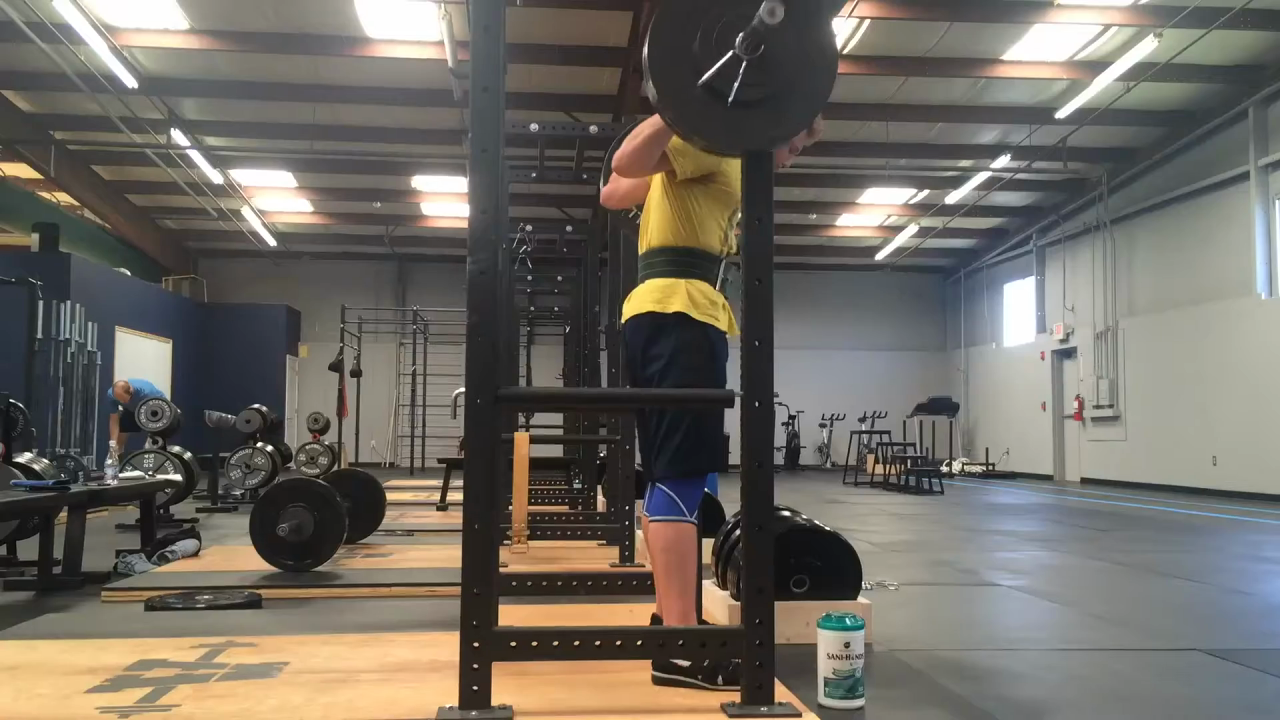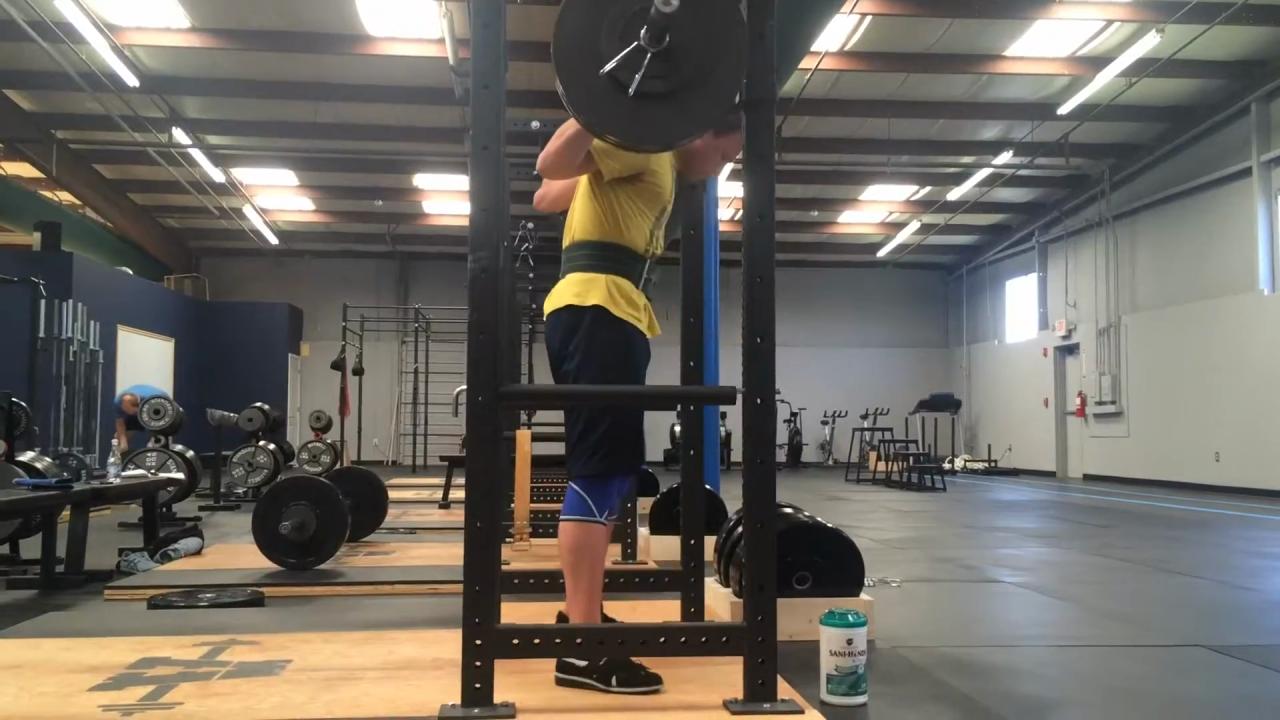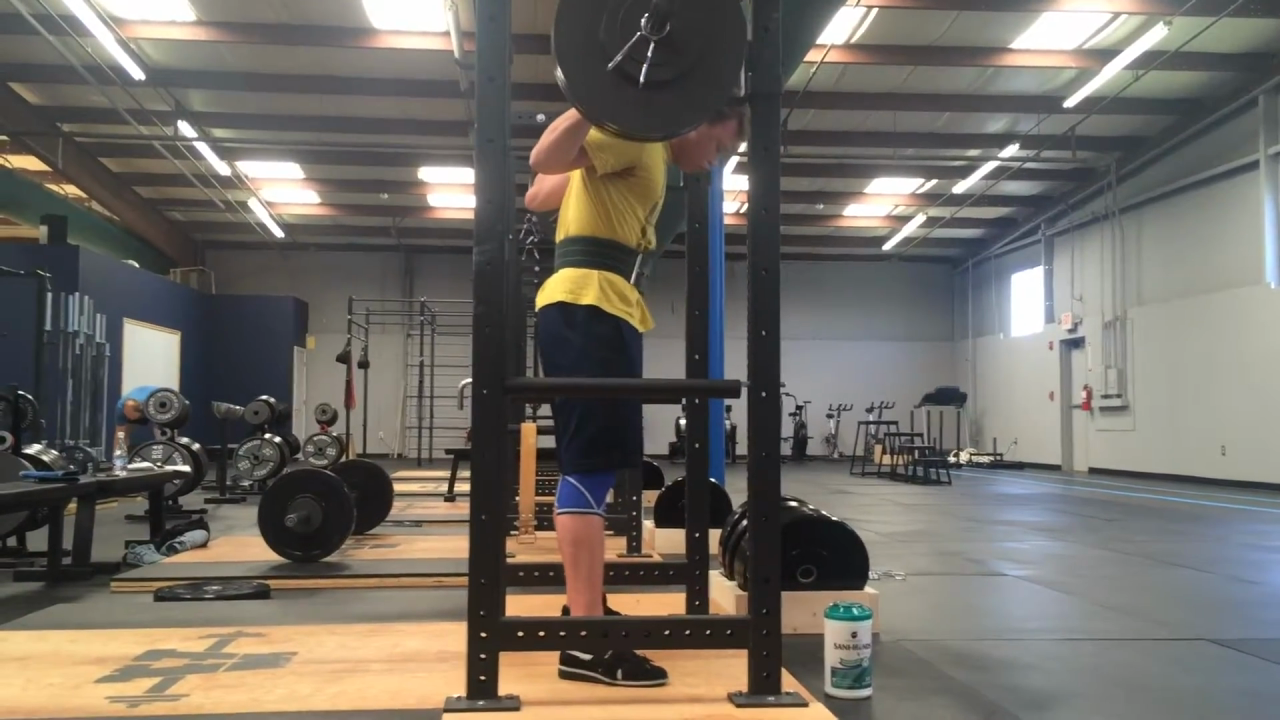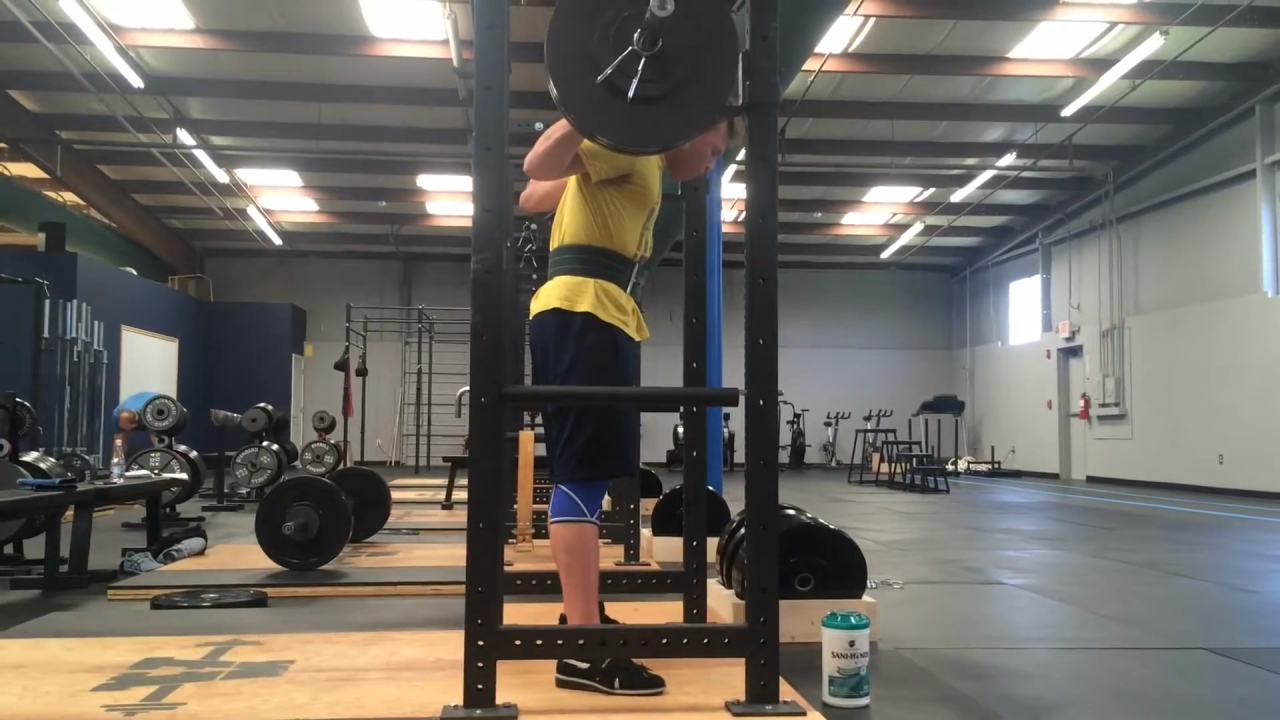
dt=1s
person 1, frame 1
left shoulder: (703, 160)
left elbow: (613, 192)
right elbow: (626, 161)
left hip: (660, 317)
right hip: (680, 317)
left knee: (670, 476)
right knee: (681, 476)
left ankle: (671, 618)
right ankle: (680, 648)
person 1, frame 2
left shoulder: (649, 162)
left elbow: (546, 196)
right elbow: (551, 163)
left hip: (602, 317)
right hip: (597, 313)
left knee: (612, 469)
right knee: (598, 474)
left ankle: (581, 611)
right ankle: (582, 650)
person 1, frame 3
left shoulder: (638, 155)
right shoulder: (637, 133)
left elbow: (538, 196)
right elbow: (544, 158)
left hip: (589, 310)
right hip: (589, 308)
left knee: (590, 466)
right knee: (590, 466)
left ankle: (584, 610)
right ankle: (586, 641)
person 1, frame 4
left shoulder: (627, 162)
left elbow: (532, 196)
right elbow: (539, 161)
left hip: (578, 317)
right hip: (584, 314)
left knee: (583, 475)
right knee: (583, 476)
left ankle: (582, 617)
right ankle: (584, 652)
